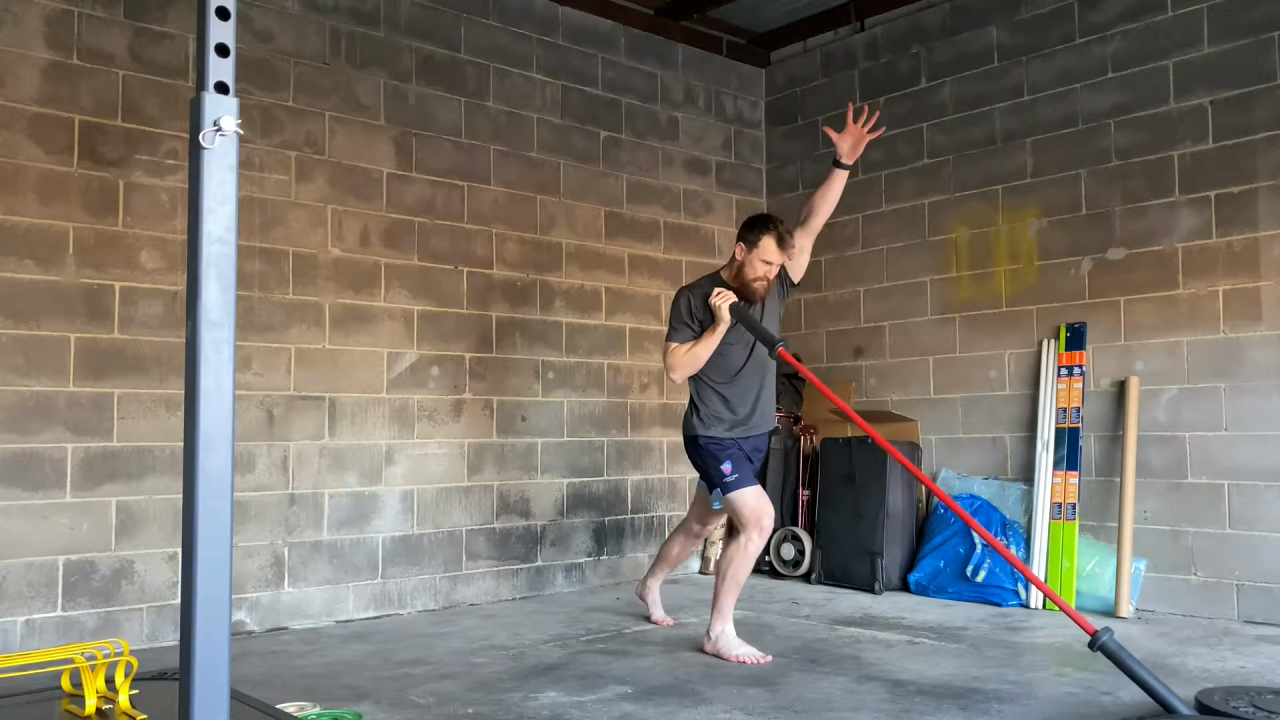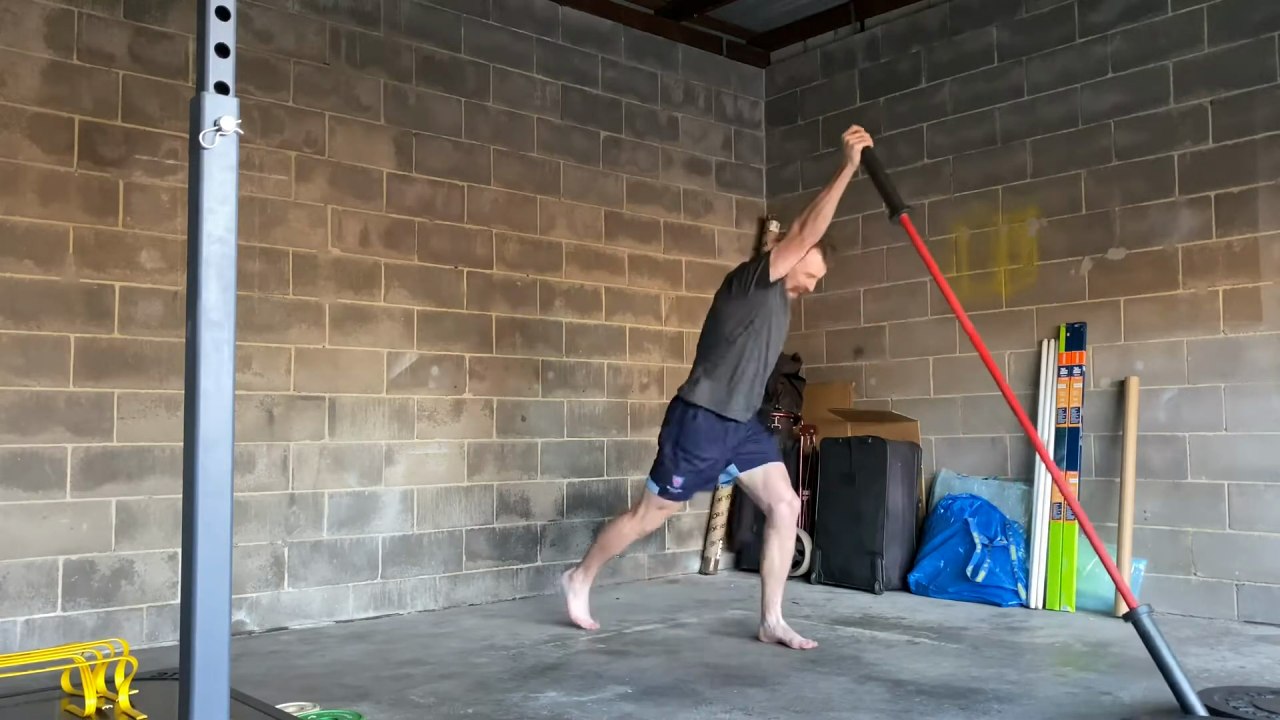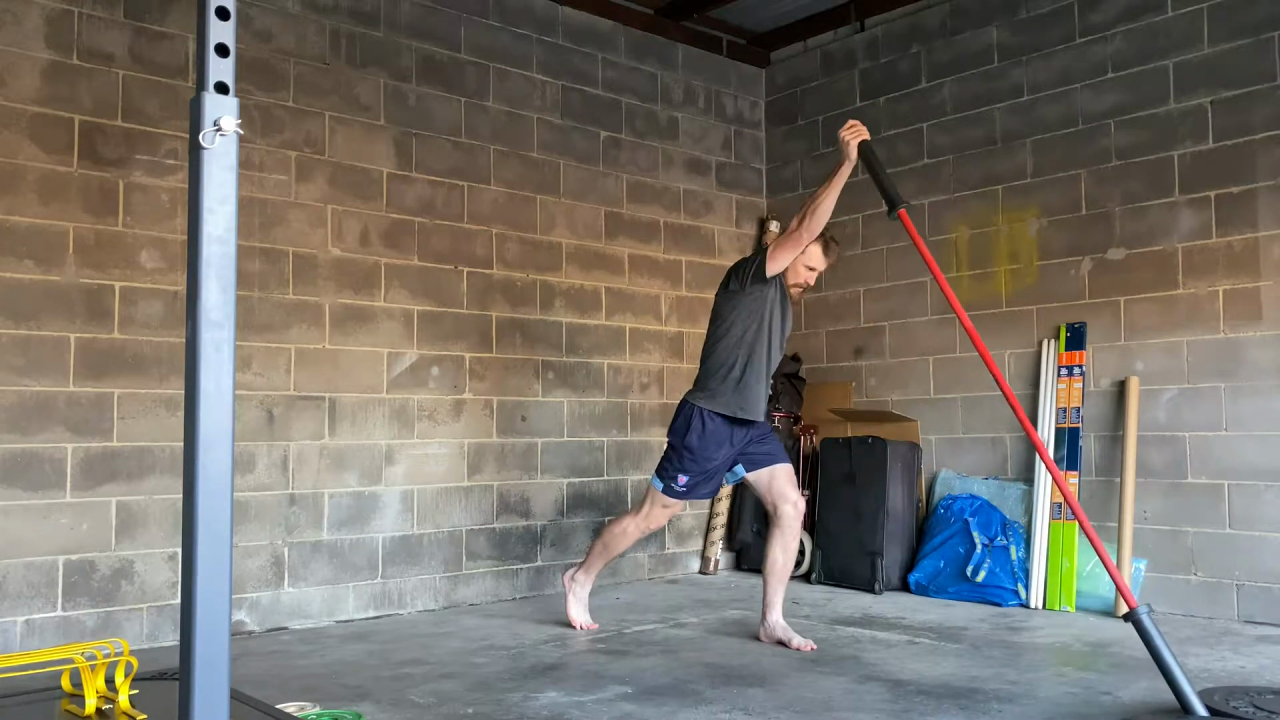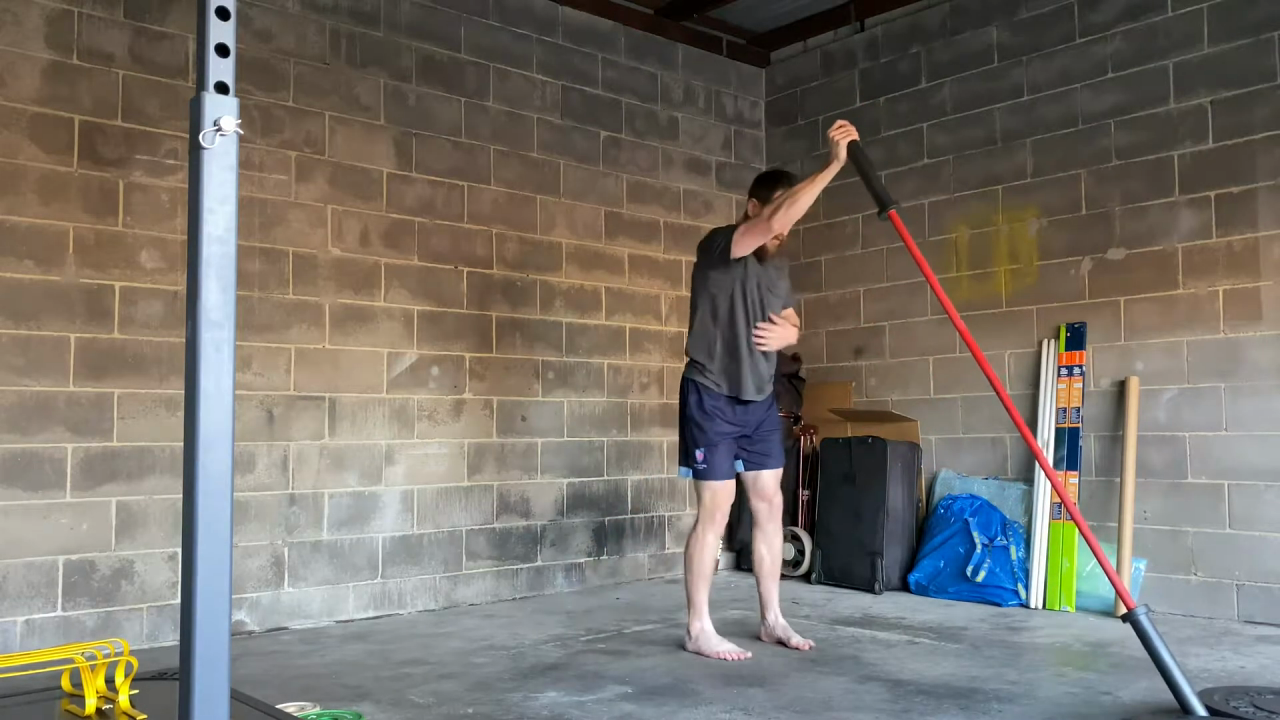
dt=0.5s
person 1, frame 1
left shoulder: (775, 285)
right shoulder: (693, 298)
left elbow: (812, 223)
right elbow: (676, 369)
left wrist: (844, 162)
right wrist: (719, 326)
left hip: (754, 434)
right hip: (714, 435)
left knee: (701, 524)
right knee: (759, 521)
left ankle: (649, 585)
right ankle: (719, 633)
person 1, frame 2
left shoulder: (777, 301)
right shoulder: (750, 281)
right elbow: (806, 233)
right wrist: (848, 168)
left hip: (741, 423)
right hip: (701, 419)
left knee: (785, 507)
right knee: (647, 517)
left ankle: (772, 621)
right ankle: (579, 580)
person 1, frame 3
left shoulder: (781, 295)
right shoulder: (748, 277)
right elbow: (805, 230)
right wrist: (846, 165)
left hip: (752, 422)
right hip: (710, 420)
left knee: (791, 508)
right knee: (652, 515)
left ankle: (772, 620)
right ankle: (581, 578)
person 1, frame 4
left shoulder: (775, 264)
right shoulder: (717, 246)
left elbow: (790, 319)
right elbow: (774, 222)
left wrist: (787, 329)
right wrist: (833, 164)
left hip: (759, 400)
right hip: (710, 397)
left knee: (770, 507)
right knee: (715, 512)
left ankle: (771, 617)
right ankle: (698, 628)
